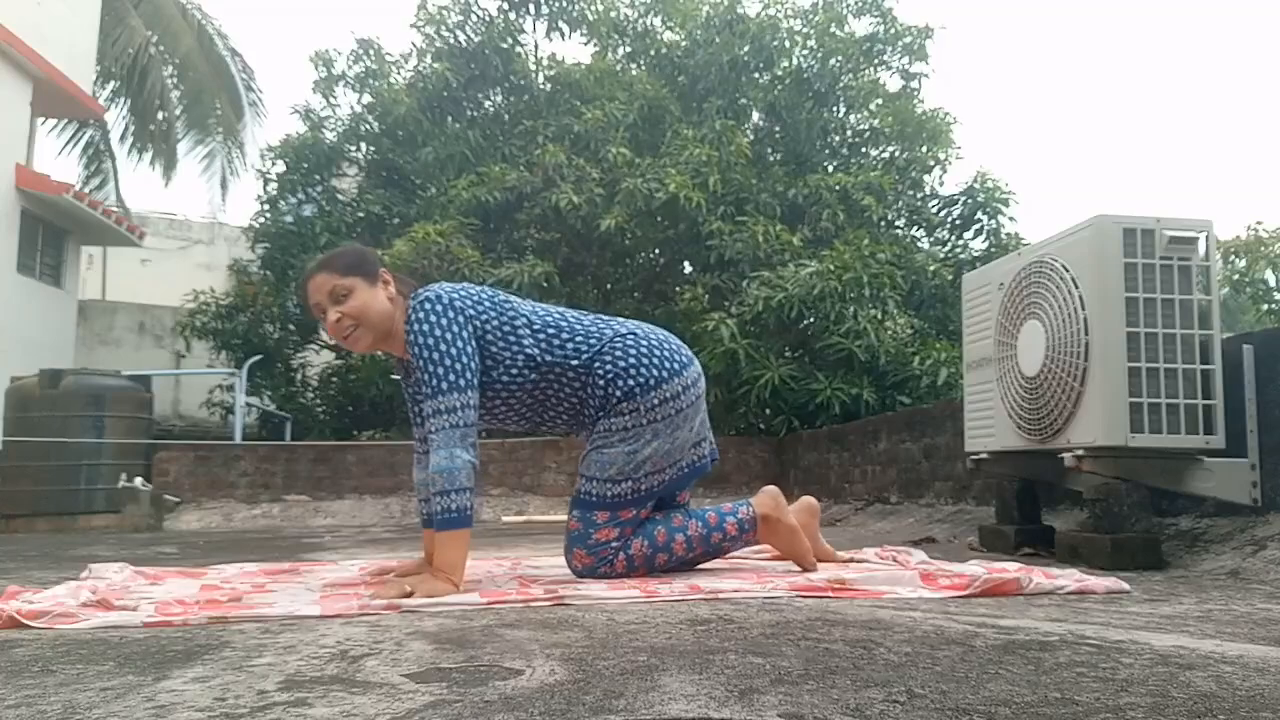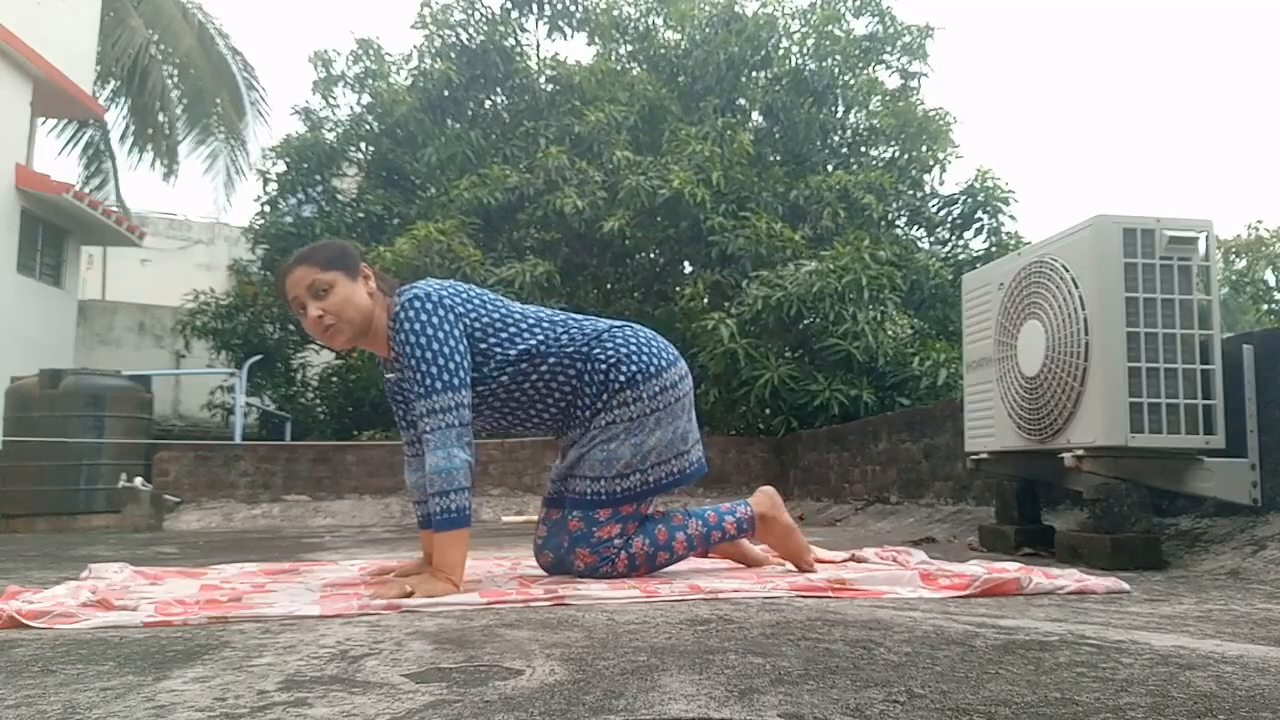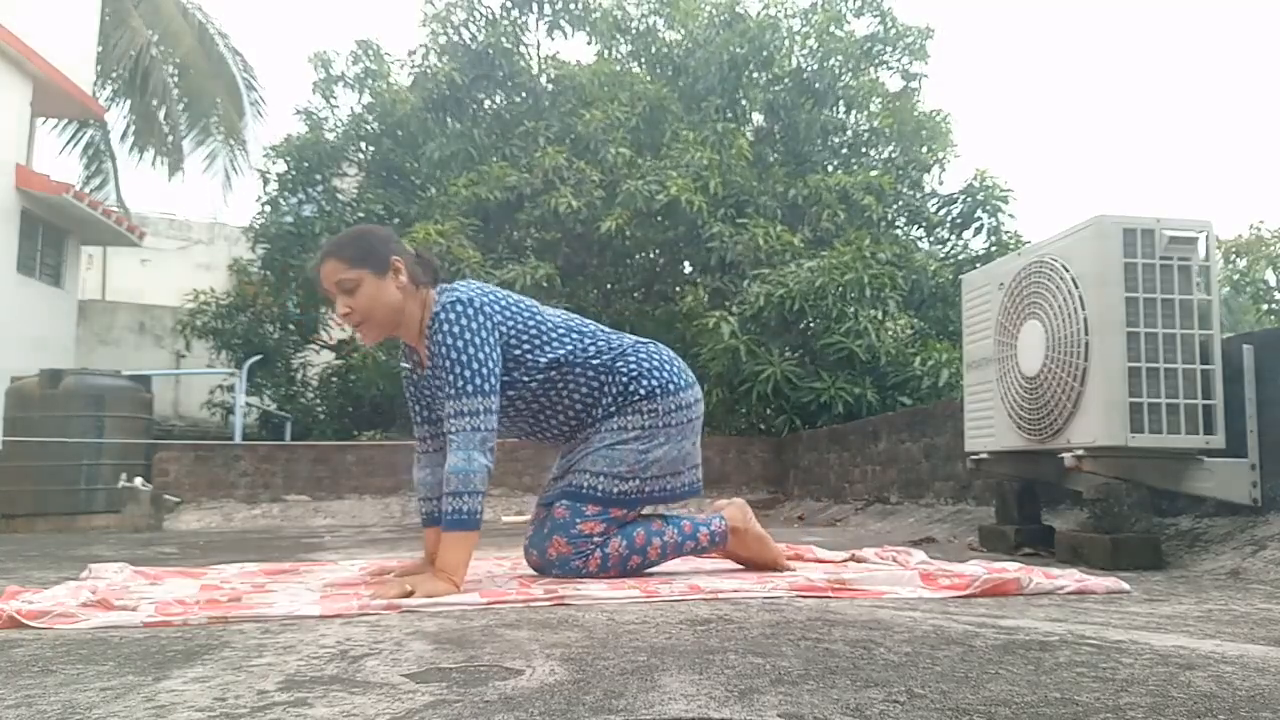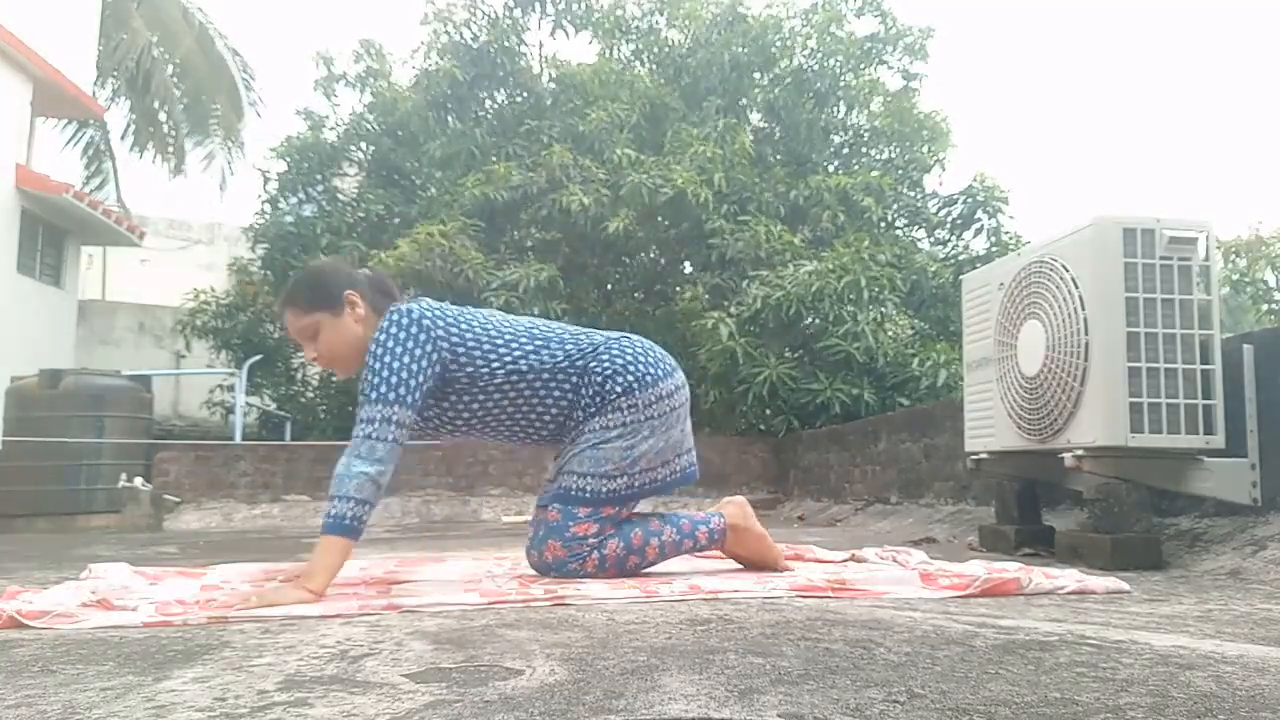
dt=0.7s
person 1, frame 1
left shoulder: (433, 310)
right shoulder: (411, 357)
left elbow: (453, 439)
right elbow: (429, 452)
left wrist: (446, 574)
right wrist: (431, 558)
left hip: (647, 381)
right hip: (648, 387)
left knee: (593, 555)
right knee: (652, 530)
left ankle: (759, 514)
right ankle: (792, 522)
person 1, frame 2
left shoulder: (420, 309)
right shoulder: (393, 361)
left elbow: (447, 439)
right elbow: (421, 452)
left wrist: (446, 574)
right wrist: (431, 558)
left hip: (635, 379)
right hip: (601, 402)
left knee: (592, 555)
right knee: (554, 551)
left ankle: (753, 516)
right ankle: (711, 530)
person 1, frame 3
left shoulder: (458, 310)
right shoulder: (413, 354)
left elbow: (470, 441)
right elbow: (433, 451)
left wrist: (448, 575)
right wrist: (434, 557)
left hip: (651, 397)
right hip: (601, 420)
left knee: (563, 554)
right knee: (545, 550)
left ankle: (726, 529)
right ankle: (711, 526)
person 1, frame 4
left shoulder: (403, 327)
right shoulder: (386, 366)
left elbow: (371, 456)
right elbow: (367, 457)
left wrist: (312, 583)
right wrist: (317, 567)
left hip: (633, 389)
right hip: (609, 404)
left knee: (562, 553)
right knee: (554, 547)
left ankle: (724, 525)
right ankle: (718, 524)
